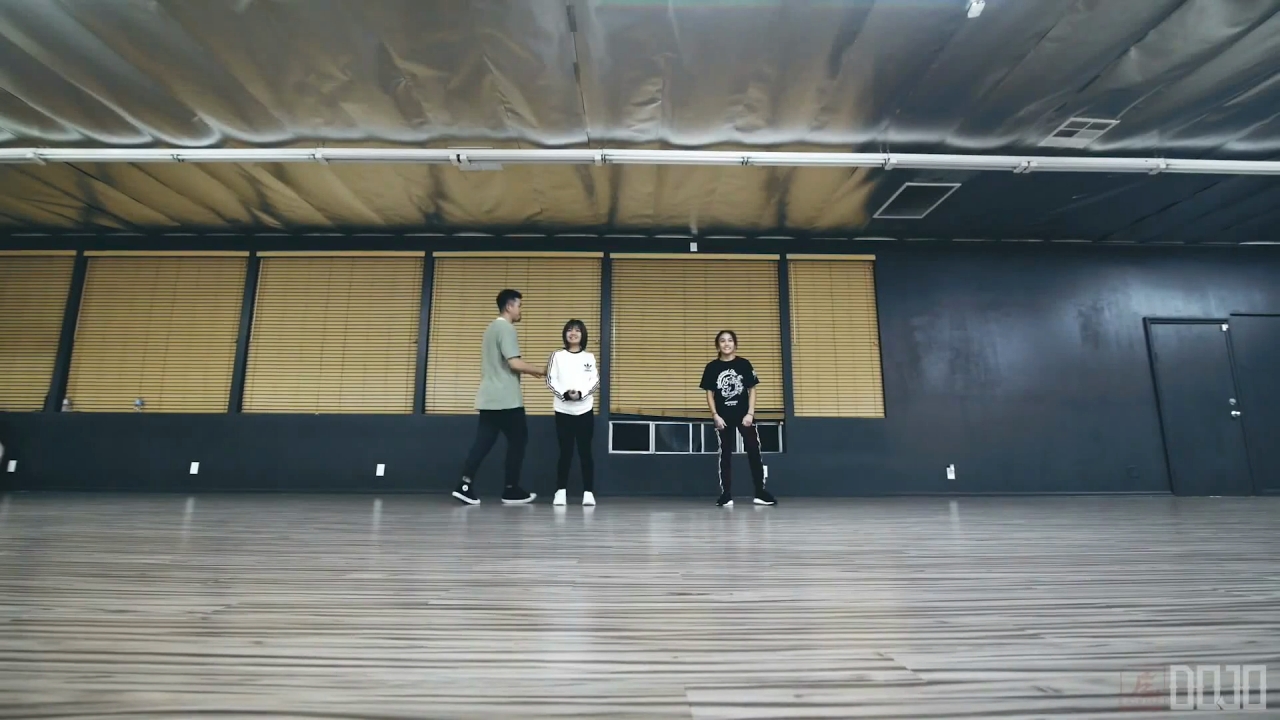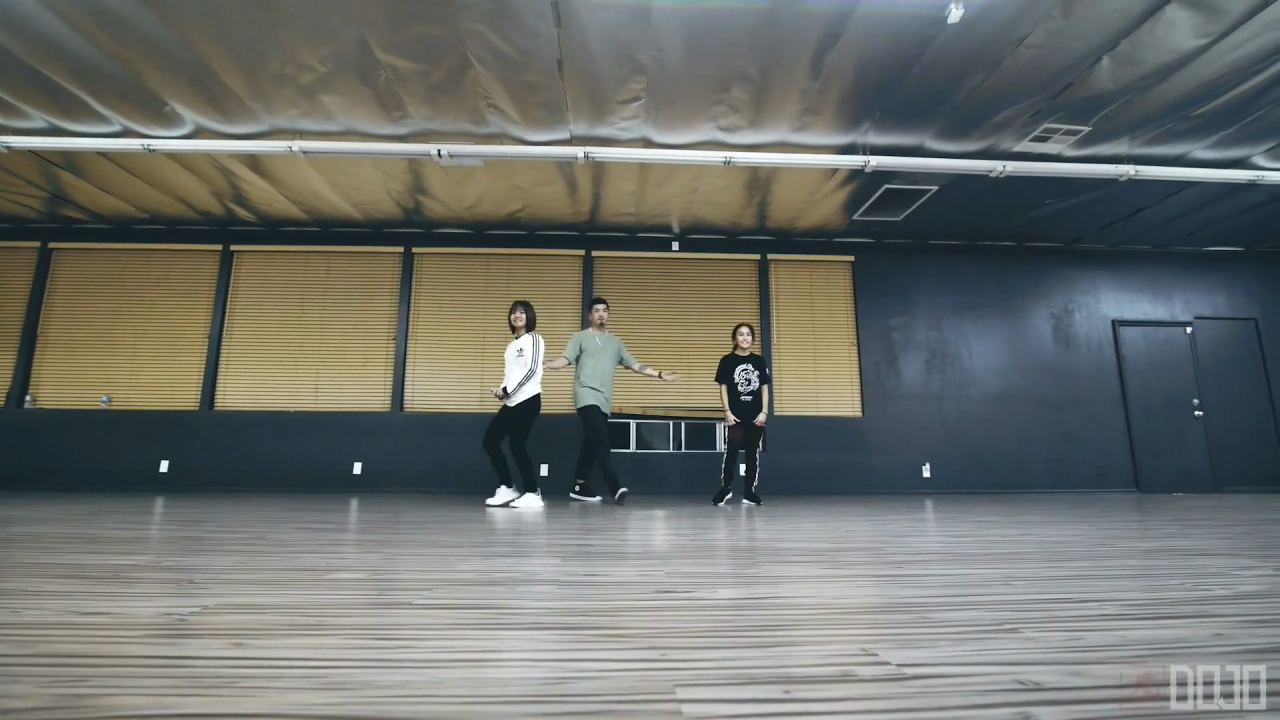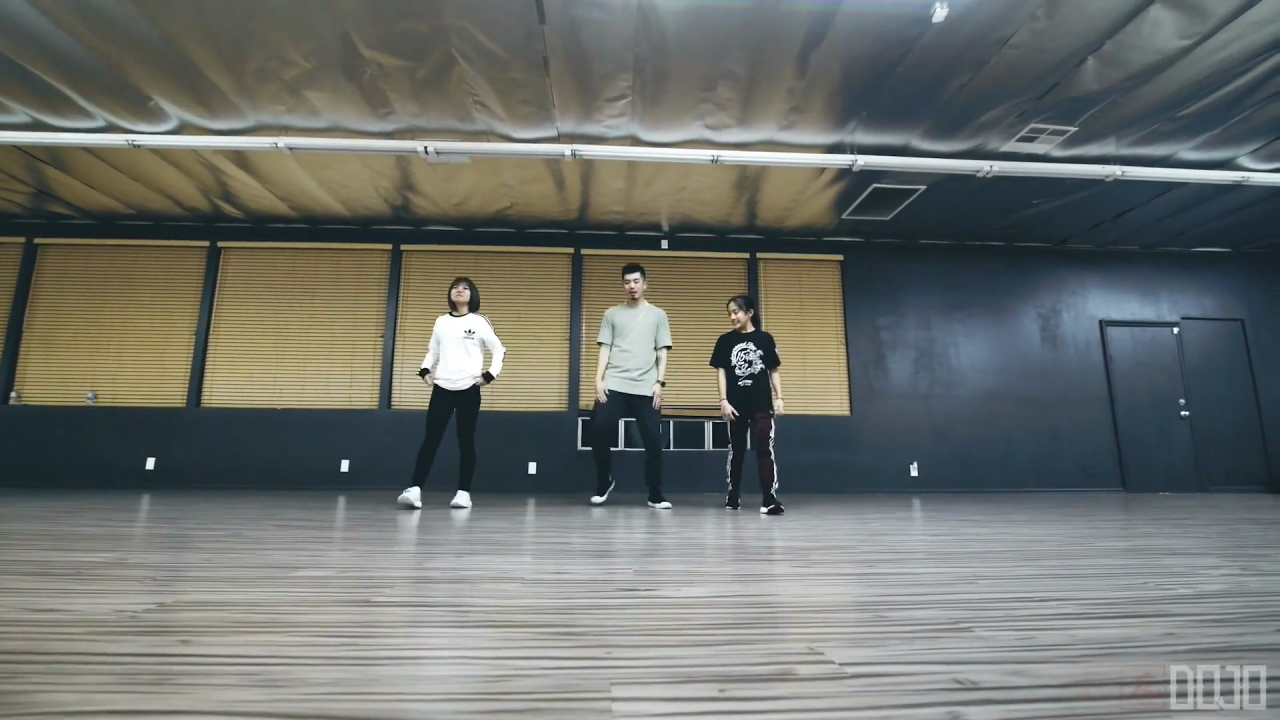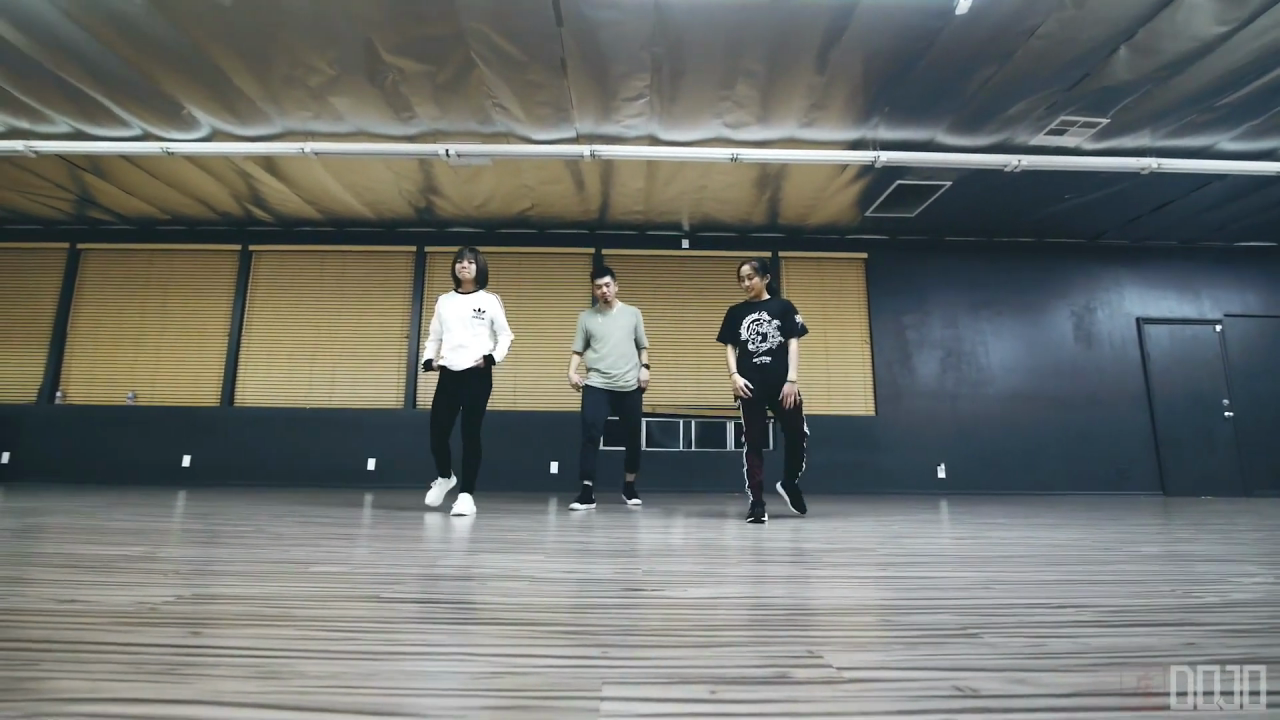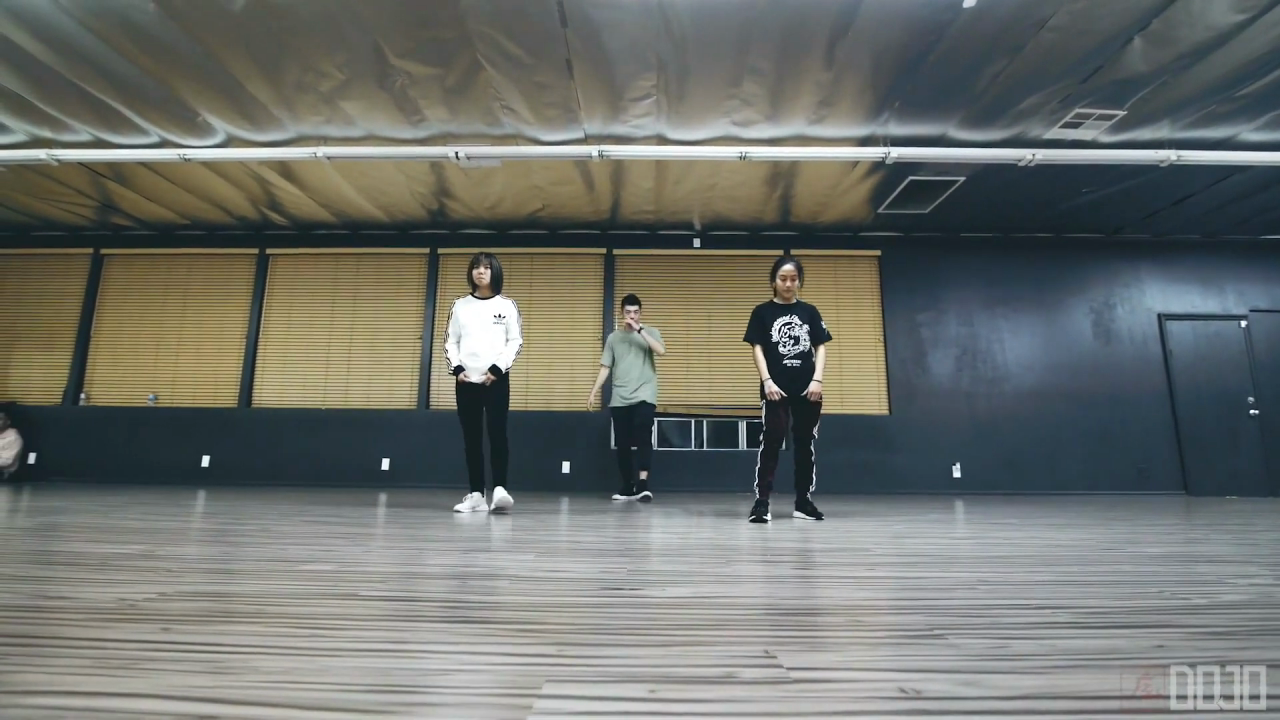
dt=1s
person 1, frame 1
left shoulder: (589, 357)
right shoulder: (557, 356)
left elbow: (596, 382)
right elbow: (551, 380)
left wrist: (580, 393)
right wrist: (565, 393)
left hip: (584, 410)
right hip: (562, 410)
left knee: (585, 451)
right knee: (565, 451)
left ankle: (588, 492)
right ankle: (561, 491)
person 1, frame 2
left shoulder: (534, 339)
right shoulder: (511, 346)
left elbow: (531, 370)
left wrist: (506, 390)
right wrist: (502, 390)
left hip: (527, 400)
right hip: (510, 402)
left knee: (517, 445)
right knee: (490, 440)
left ankle: (532, 493)
right ankle: (506, 487)
person 1, frame 3
left shoulder: (480, 322)
right shoulder: (441, 322)
left elbow: (498, 350)
right elbow: (433, 352)
left wrist: (490, 374)
right wrist: (425, 370)
left hip: (469, 389)
right hip: (442, 387)
left knee: (465, 440)
right knee: (431, 437)
left ankle: (464, 492)
right ankle: (415, 489)
person 1, frame 4
left shoulder: (490, 300)
right shoulder: (444, 301)
left elbow: (505, 335)
right elbow: (434, 336)
left wrist: (493, 357)
right wrist: (429, 359)
left hip: (478, 374)
right hip: (449, 373)
left knee: (470, 432)
right knee: (439, 429)
left ankle: (465, 495)
right ankle: (444, 477)
person 1, frame 5
left shoulder: (507, 305)
right shoulder: (460, 305)
left elbow: (516, 341)
right elbow: (450, 342)
left wrist: (498, 368)
right wrist: (457, 368)
left hip: (497, 378)
right hip: (467, 379)
left knee: (497, 431)
right knee: (471, 436)
left ankle: (500, 489)
right ankle: (476, 494)
person 2, frame 1
left shoulder: (491, 329)
right shoulder: (507, 329)
right elbow: (515, 363)
left wrist: (531, 370)
right wrist: (538, 371)
left hip: (488, 397)
right hip: (506, 398)
left knee: (484, 441)
right knee: (518, 441)
left ankle: (465, 486)
right ankle: (512, 490)
person 2, frame 2
left shoulder: (615, 342)
right shoulder: (580, 338)
left elbow: (633, 364)
right elbow: (566, 359)
left wrist: (660, 374)
right wrist: (547, 364)
left hip: (604, 400)
right hip: (587, 397)
left knee: (593, 444)
right knee: (601, 440)
left ankle: (580, 487)
right ankle: (615, 487)
person 2, frame 3
left shoulder: (657, 315)
right shoulder: (612, 314)
left elbow: (662, 351)
right elbow: (605, 349)
left wrist: (660, 382)
right wrist: (599, 380)
left hip: (646, 388)
right hip: (615, 385)
left knee: (652, 440)
right knee: (600, 432)
left ankle: (655, 494)
right ankle: (604, 481)
person 2, frame 4
left shoulder: (632, 313)
right shoulder: (586, 318)
left elbow: (643, 347)
right elbow: (578, 351)
left wrist: (644, 367)
right wrist: (572, 371)
left hip: (630, 386)
right hip: (597, 384)
left knee: (632, 438)
right knee: (590, 433)
left ankle: (629, 487)
right ankle: (586, 492)
person 2, frame 5
left shoulder: (650, 332)
right shoulder: (613, 338)
left elbow: (661, 351)
right elbow: (605, 368)
left wrist: (640, 330)
right wrist: (594, 392)
left hip: (644, 396)
right hip: (620, 399)
left knee: (642, 437)
right knee: (622, 443)
left ankle: (642, 484)
right ankle: (628, 486)
person 3, frame 1
left shoulder: (744, 364)
right shoulder: (712, 367)
left elbow: (752, 390)
right elbow: (709, 393)
left wrist: (750, 413)
right wrist: (715, 415)
left hip: (744, 415)
right hip: (723, 417)
left knee: (754, 451)
right knee: (725, 454)
left ankle: (761, 492)
right ankle: (726, 494)
person 3, frame 2
left shoulder: (759, 361)
right shoulder: (727, 361)
left elbow: (765, 388)
right elbow: (723, 388)
left wrist: (764, 412)
right wrist: (727, 411)
left hip: (755, 414)
right hip: (736, 414)
left knee: (753, 452)
right knee: (732, 448)
left ankle: (750, 492)
right ankle: (725, 488)
person 3, frame 3
left shoulder: (765, 339)
right shoulder: (725, 340)
left elbow: (774, 371)
right elbow: (721, 372)
left wrist: (778, 397)
right wrist: (724, 400)
left hip: (762, 402)
right hip: (736, 403)
left knee: (764, 446)
right knee: (737, 448)
left ankle: (769, 497)
right ankle: (734, 492)
person 3, frame 4
left shoulder: (783, 307)
right shoulder: (736, 312)
left elbow: (793, 343)
right elbow: (730, 348)
left wrist: (792, 379)
right wrist: (735, 375)
left hip: (780, 383)
right hip: (749, 385)
left knee: (797, 434)
right knee: (754, 441)
left ankle: (789, 484)
right ankle: (756, 503)
person 3, frame 5
left shoulder: (810, 312)
right shoulder: (763, 312)
left elbow: (820, 348)
right elbow: (758, 349)
left wrist: (817, 380)
right wrist: (766, 381)
left hip: (806, 387)
right hip: (776, 387)
left knee: (805, 443)
right knee: (771, 440)
left ankle: (803, 501)
right ankle: (762, 502)
